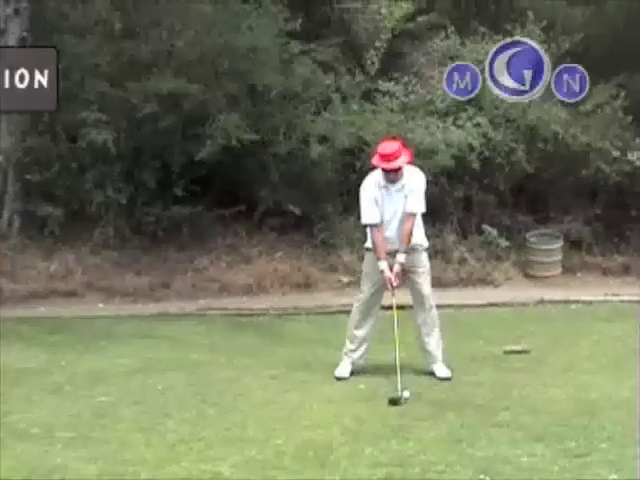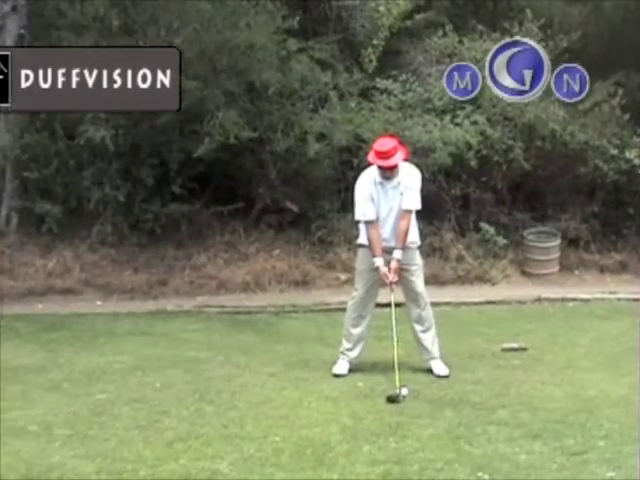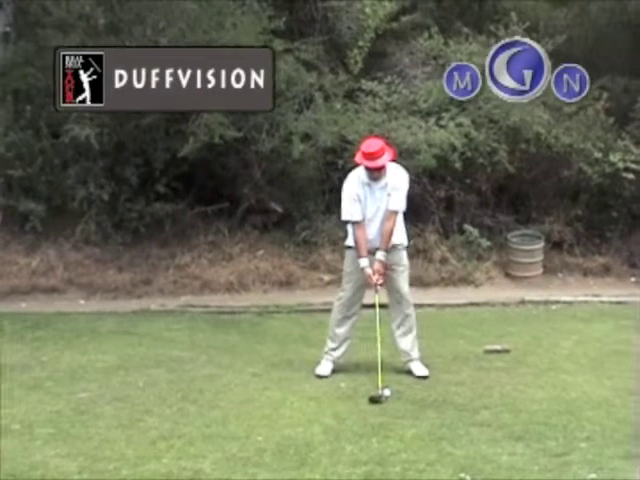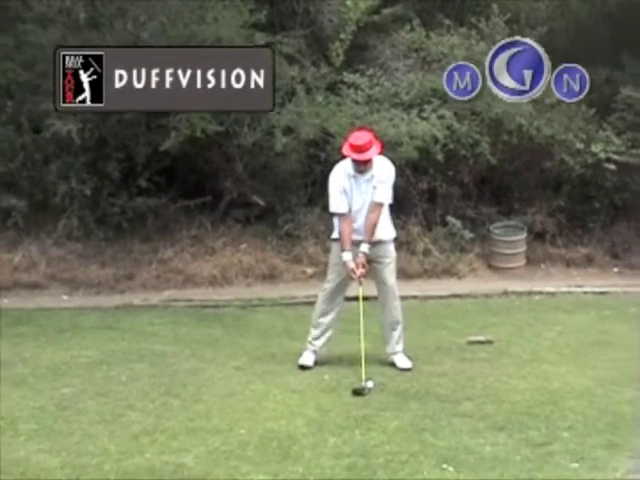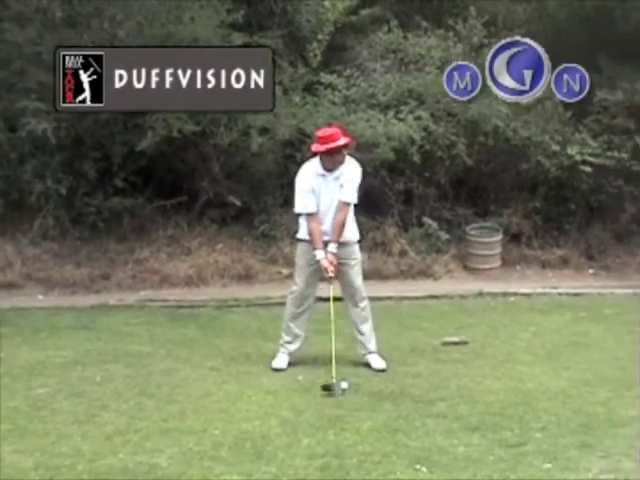
dt=0.5s
person 1, frame 1
left shoulder: (416, 177)
right shoulder: (369, 185)
left elbow: (409, 221)
right elbow: (375, 228)
left wrist: (400, 260)
right wrist: (384, 266)
left hip: (413, 249)
right hip: (378, 250)
left knee: (425, 302)
right knee: (365, 303)
left ankle: (436, 360)
right ankle: (349, 359)
person 1, frame 2
left shoulder: (411, 174)
right shoulder: (365, 182)
left elbow: (405, 217)
right elbow: (371, 225)
left wrist: (397, 256)
right wrist: (379, 262)
left hip: (406, 247)
right hip: (372, 247)
left knee: (419, 300)
right knee: (360, 301)
left ankle: (433, 357)
right ankle: (346, 356)
person 1, frame 3
left shoulder: (399, 175)
right shoulder: (352, 182)
left elbow: (390, 219)
right elbow: (357, 226)
left wrist: (380, 258)
right wrist: (364, 263)
left hip: (393, 247)
right hip: (359, 248)
left knee: (403, 301)
right knee: (346, 301)
left ankle: (412, 358)
right ankle: (330, 357)
person 1, frame 4
left shoulder: (385, 168)
right shoulder: (338, 174)
left elbow: (375, 211)
right elbow: (344, 218)
left wrist: (364, 250)
right wrist: (348, 256)
left hip: (380, 240)
right hip: (346, 240)
left knee: (390, 293)
right knee: (331, 291)
left ankle: (396, 350)
right ankle: (312, 348)
person 1, frame 5
left shoulder: (352, 168)
right shoulder: (306, 174)
left elbow: (342, 210)
right elbow: (312, 218)
left wrist: (333, 249)
right wrist: (320, 255)
left hip: (345, 241)
right hip: (311, 241)
left knee: (357, 293)
right knee: (300, 294)
left ankle: (370, 351)
right ankle: (286, 350)
